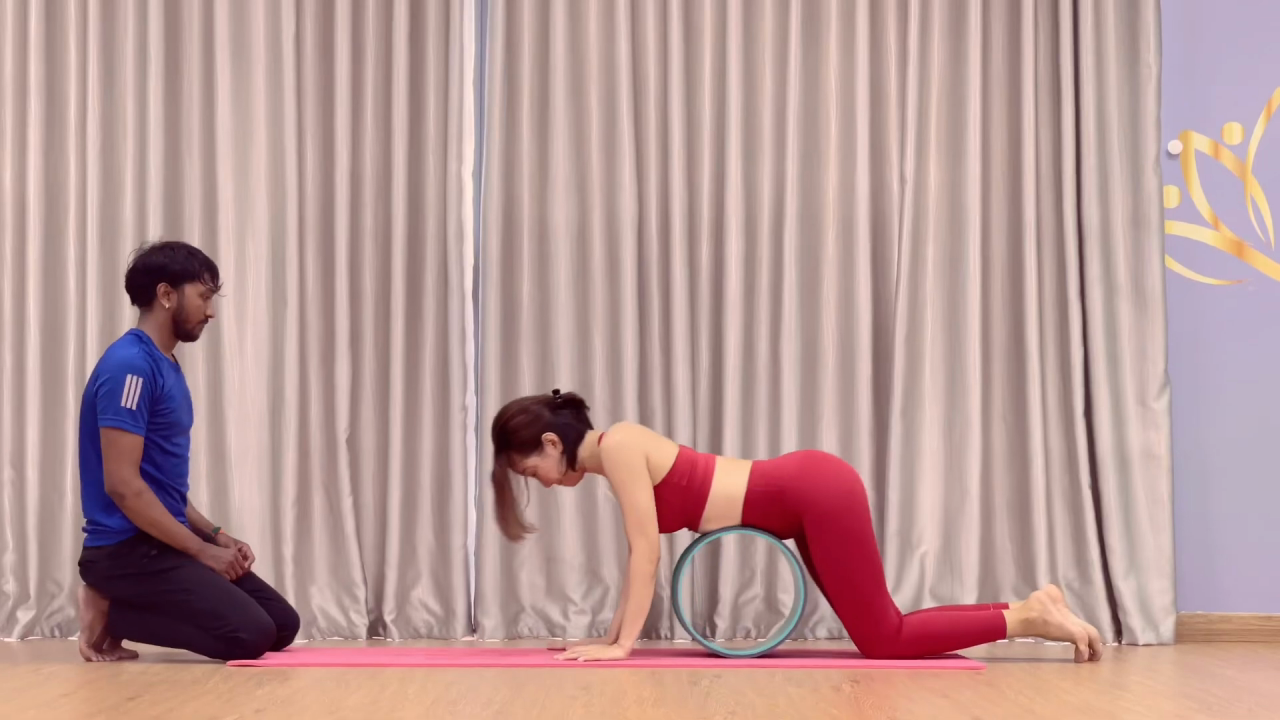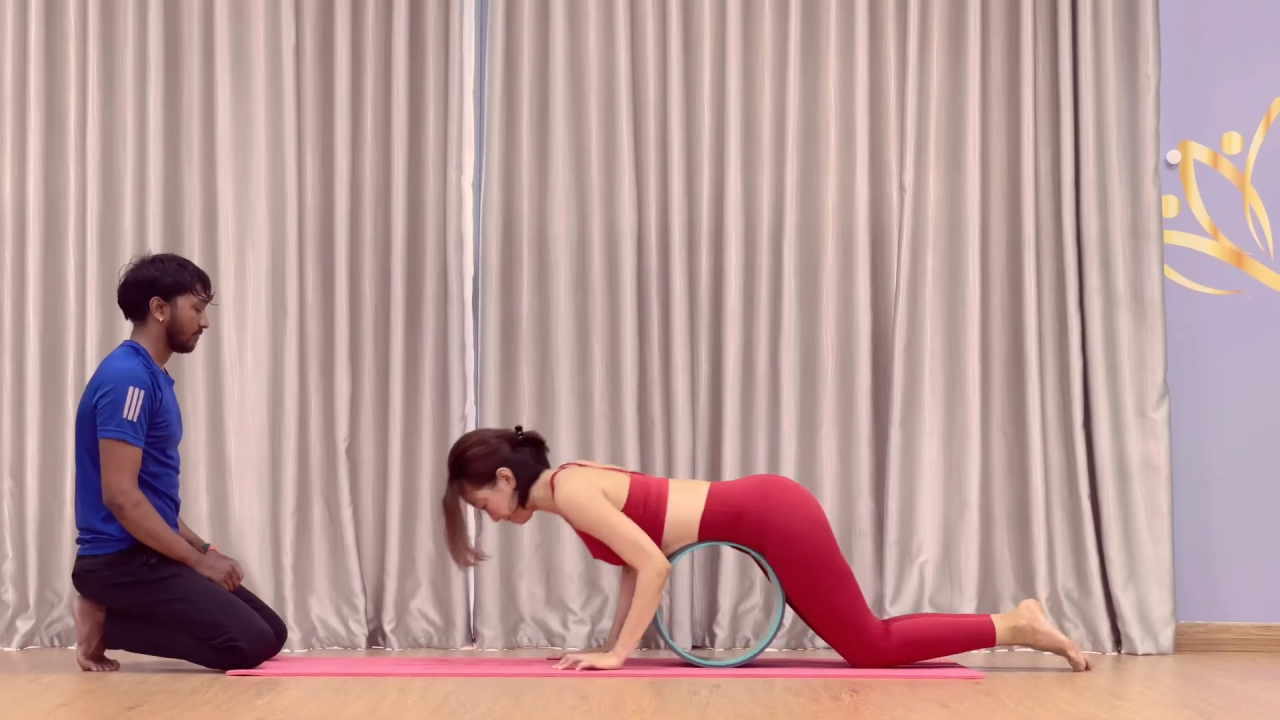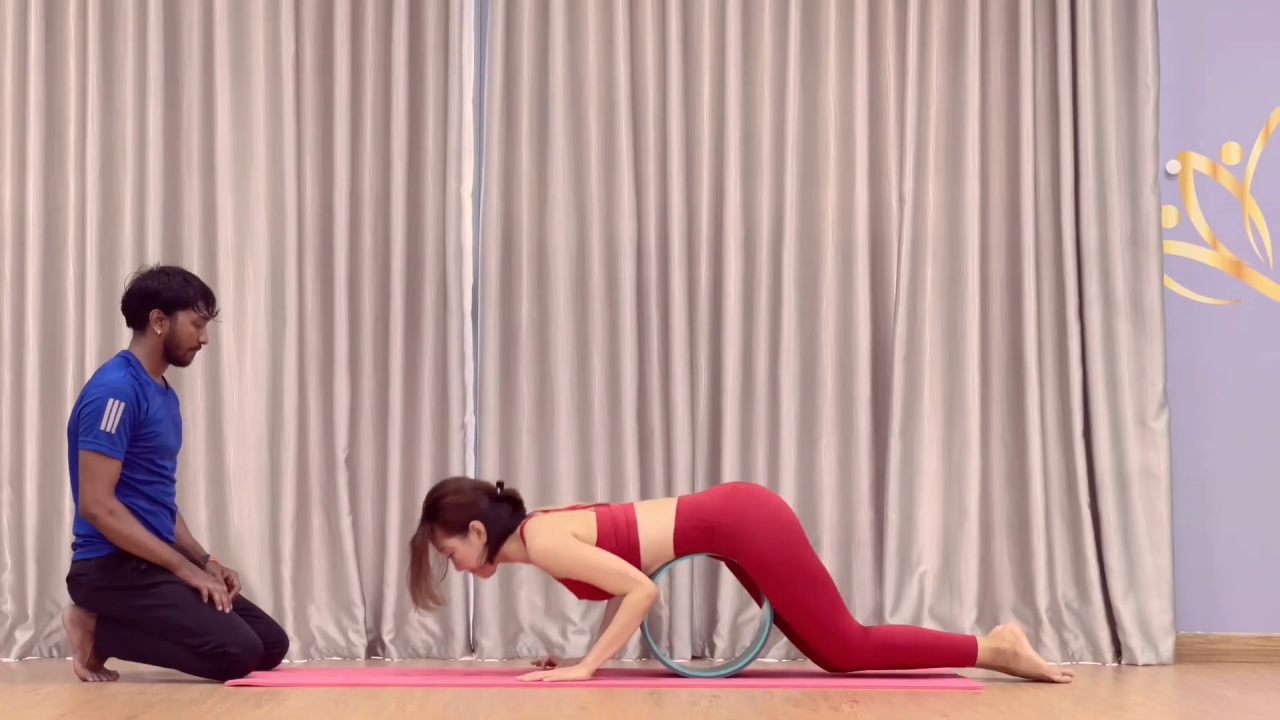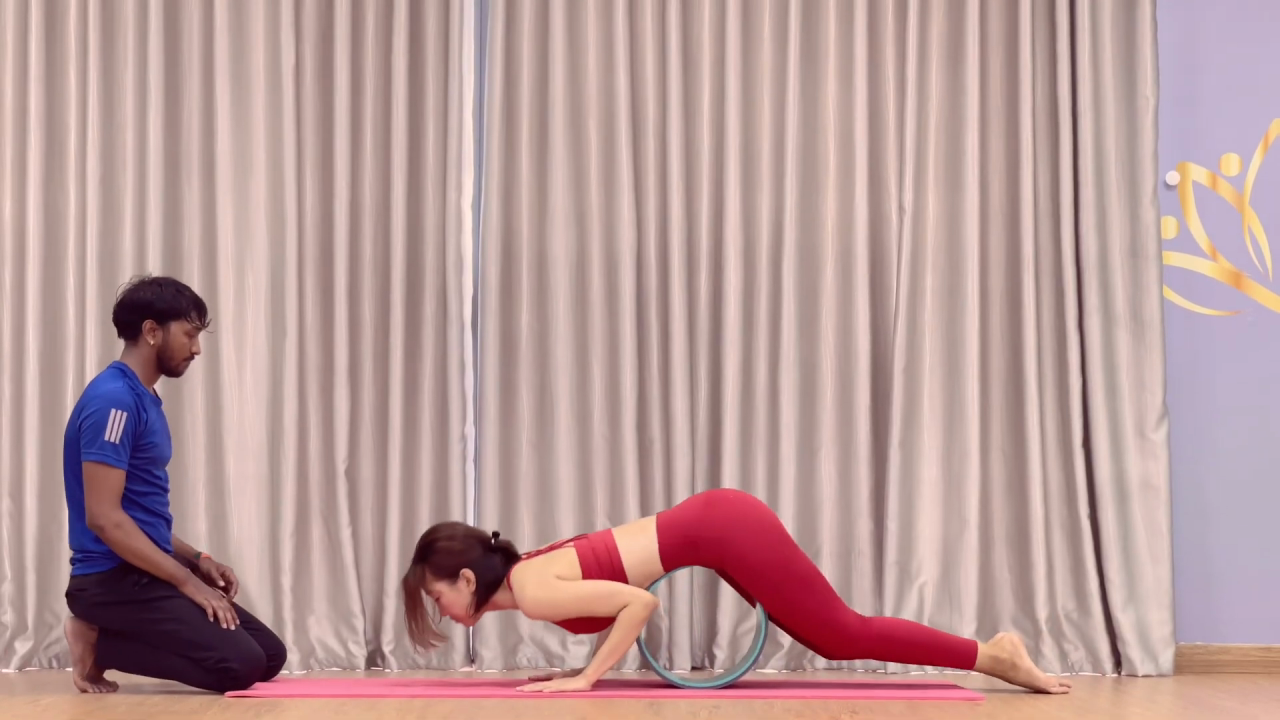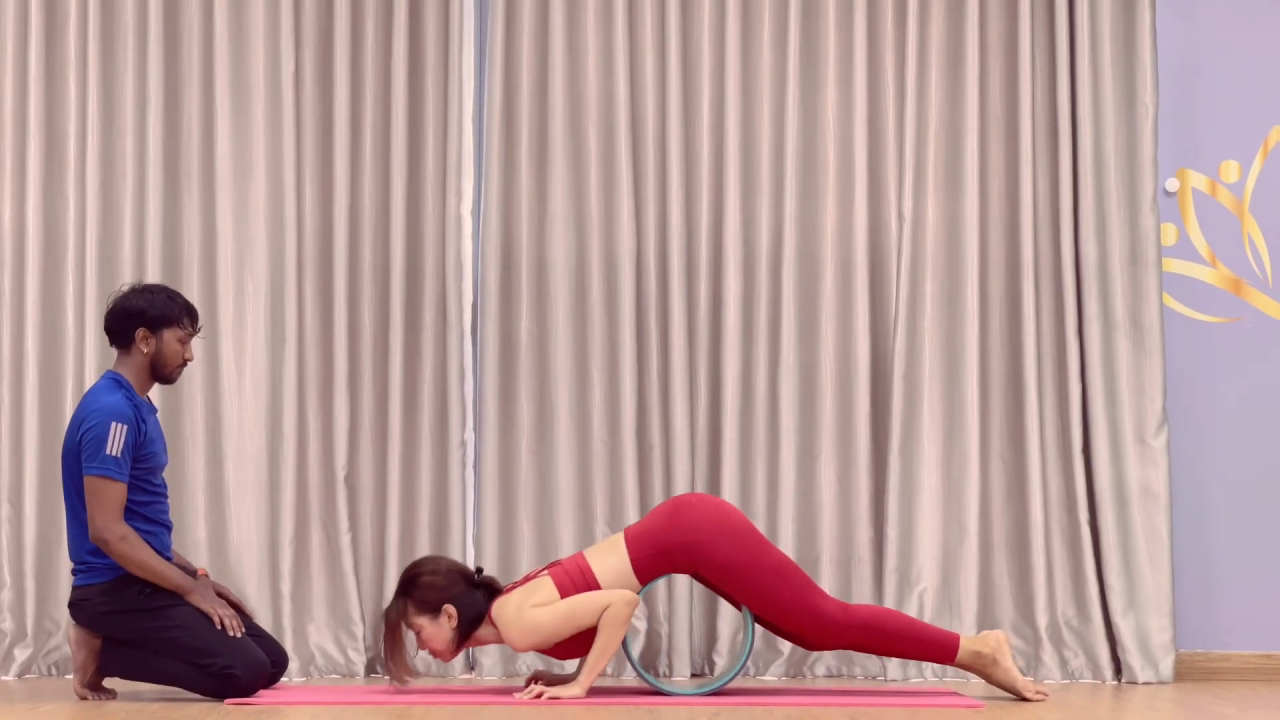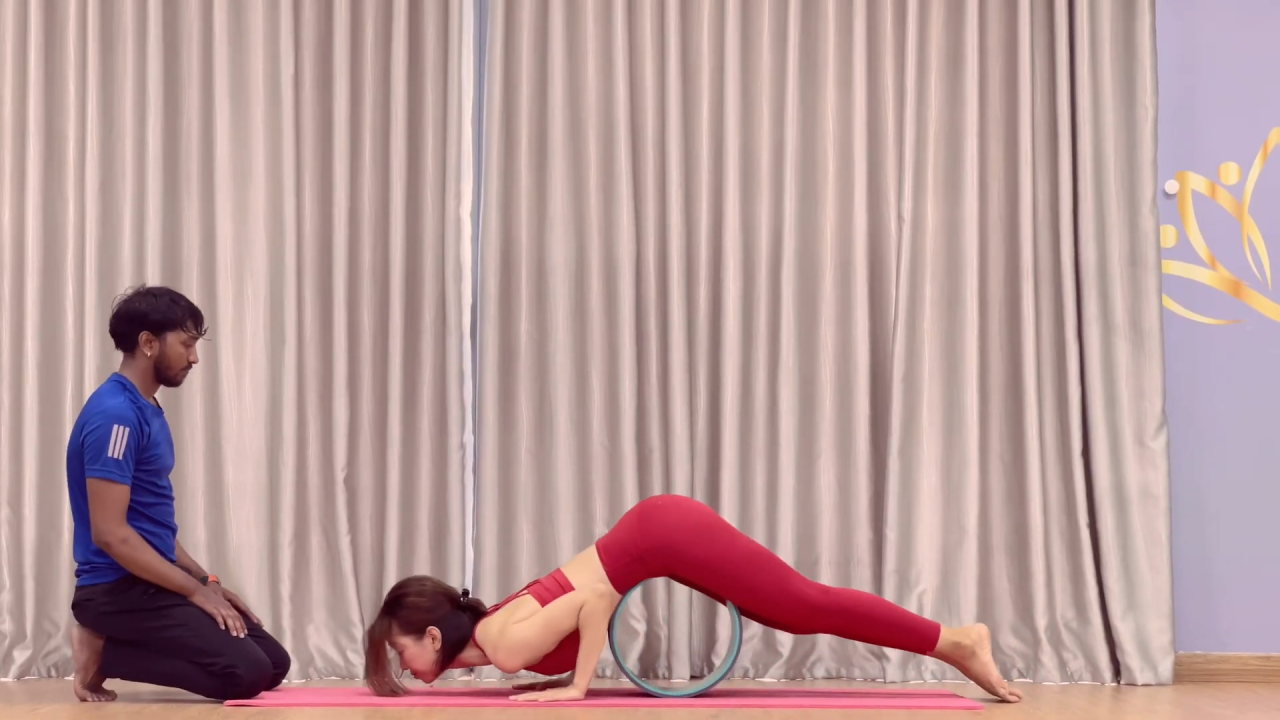
dt=0.4s
person 1, frame 1
left shoulder: (616, 445)
right shoulder: (617, 452)
left elbow: (647, 552)
right elbow: (643, 550)
left wrist: (623, 644)
right wrist: (613, 634)
left hip: (817, 495)
right hip: (811, 490)
left knee: (885, 641)
right knee: (884, 636)
left ankle: (1030, 617)
right ankle: (1029, 609)
person 1, frame 2
left shoulder: (569, 490)
right shoulder: (574, 483)
left elbow: (653, 566)
right elbow: (632, 563)
left wrist: (618, 654)
right wrist: (608, 645)
left hip: (772, 520)
right hip: (769, 511)
left knee: (872, 648)
right knee: (867, 644)
left ankle: (1016, 626)
right ankle: (1010, 625)
person 1, frame 3
left shoulder: (542, 544)
right shoulder: (545, 526)
left elbow: (641, 591)
right elbow: (624, 579)
left wrist: (586, 666)
right wrist: (589, 656)
left hip: (744, 524)
right hip: (740, 514)
left knee: (847, 648)
right knee: (833, 652)
left ankle: (996, 647)
right ankle: (990, 645)
person 1, frame 4
left shoulder: (532, 593)
right shoulder: (531, 567)
left elbow: (638, 603)
left wrist: (586, 678)
right wrist: (590, 669)
left hip: (725, 532)
right hip: (721, 520)
left knee: (844, 633)
right knee: (834, 639)
left ankle: (993, 654)
right ankle: (987, 650)
person 1, frame 5
left shoulder: (517, 626)
right shoulder: (508, 602)
left elbow: (620, 603)
left wrist: (581, 684)
right wrist: (572, 675)
left hip: (694, 534)
right hip: (689, 526)
left knee: (826, 620)
right knee: (815, 631)
left ankle: (974, 650)
right ankle: (973, 650)
person 1, frame 6
left shoulder: (507, 646)
right shoulder: (494, 627)
left elbow: (592, 602)
left wrist: (578, 686)
right wrist: (563, 676)
left hip: (666, 535)
right hip: (661, 530)
left knee: (810, 605)
right knee: (802, 610)
left ankle: (955, 641)
right ankle: (952, 641)
person 2, frame 1
left shoulder: (170, 369)
right shoulder: (130, 365)
right elbow: (122, 485)
left wrist: (215, 535)
right wrist: (202, 550)
left hip: (161, 541)
right hip: (127, 549)
left knee: (283, 624)
right knee: (251, 636)
left ankle: (122, 610)
right ankle: (111, 612)
person 2, frame 2
left shoulder: (153, 377)
right shoulder: (128, 377)
right elbow: (121, 496)
left wrist: (205, 551)
right wrist: (199, 561)
left hip: (148, 554)
right hip: (122, 561)
left knee: (272, 634)
right knee: (250, 644)
left ankle: (112, 616)
right ankle: (107, 621)
person 2, frame 3
left shoulder: (165, 394)
right shoulder: (115, 389)
right elbow: (97, 505)
left wrist: (205, 562)
right wrist: (185, 567)
left hip: (149, 561)
right hip: (113, 566)
left knee: (272, 645)
right knee: (237, 653)
left ankle: (107, 625)
right ankle: (96, 629)
person 2, frame 4
left shoulder: (148, 400)
right shoulder: (113, 399)
right elbow: (104, 518)
left wrist: (196, 560)
right wrist: (188, 581)
left hip: (144, 573)
right hip: (114, 580)
left knee: (270, 655)
right knee: (240, 665)
left ankle: (106, 636)
right ankle: (98, 643)
person 2, frame 5
left shoulder: (137, 407)
right shoulder: (111, 411)
right elbow: (108, 532)
left wrist: (196, 576)
right wrist: (192, 589)
left hip: (143, 581)
right hip: (117, 589)
left knee: (272, 661)
right knee: (246, 672)
left ankle: (107, 645)
right ankle: (101, 653)
person 2, frame 6
left shoulder: (149, 411)
right shoulder: (115, 414)
right elbow: (110, 534)
left wrist: (208, 581)
right wrist: (196, 590)
left hip: (149, 582)
right hip: (120, 589)
left knee: (274, 663)
right knee: (246, 672)
left ankle: (109, 646)
right ankle: (103, 654)
